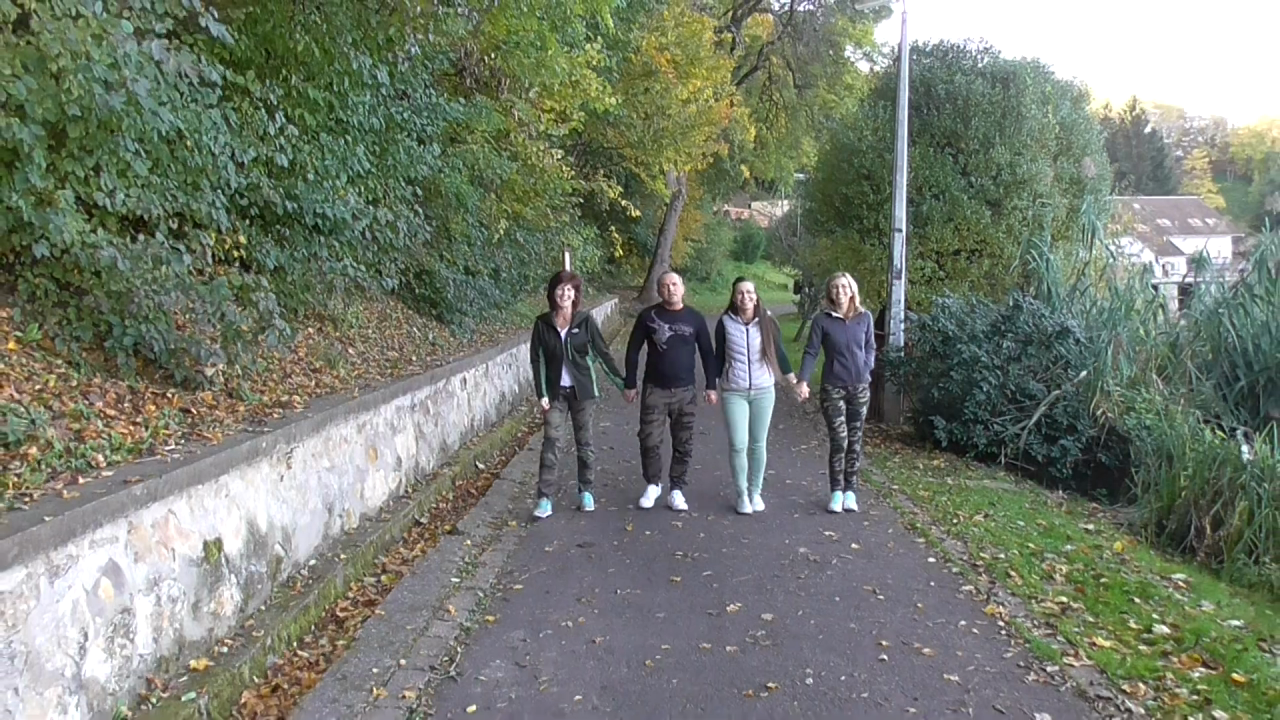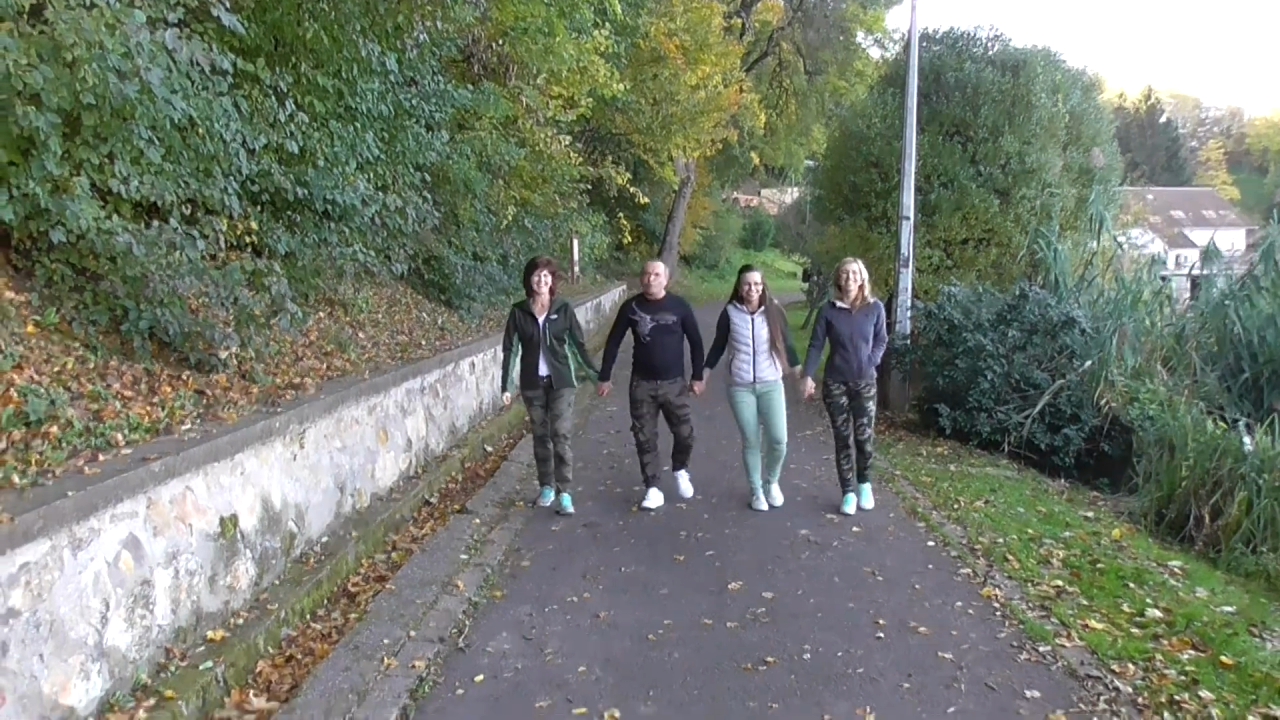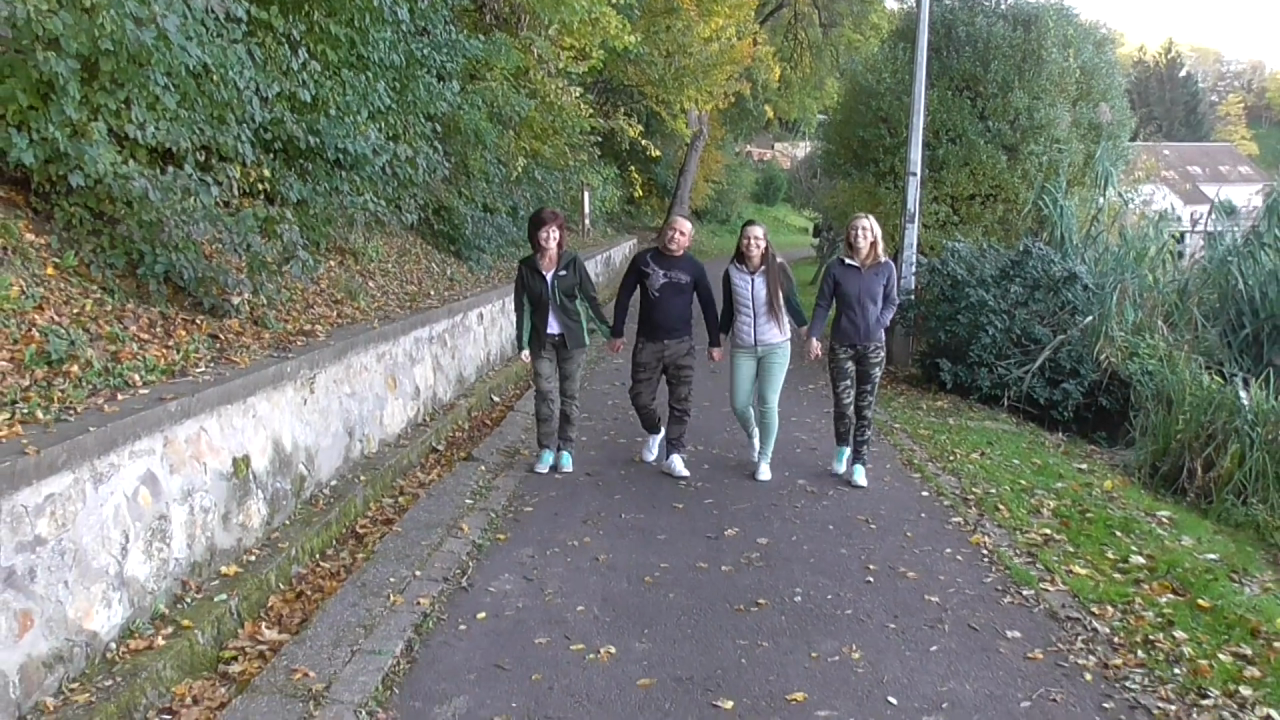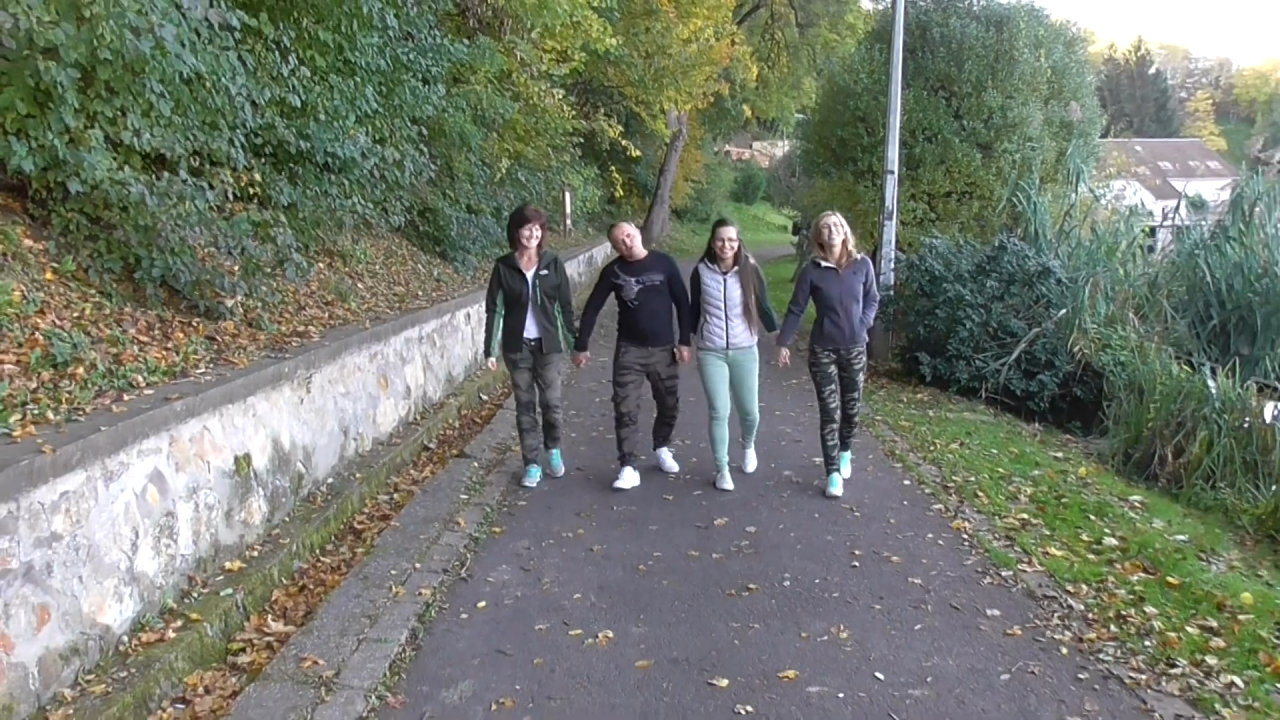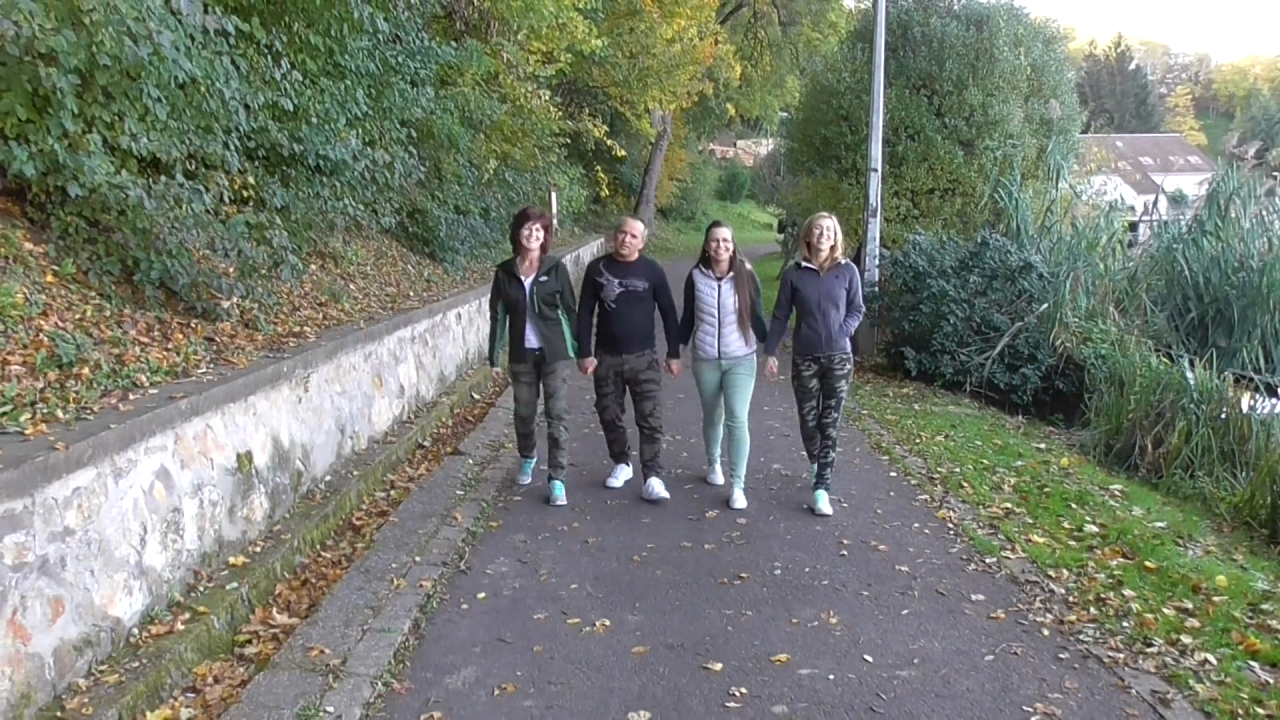
dt=0.7s
person 1, frame 1
left shoulder: (864, 317)
right shoulder: (822, 320)
right elbow: (811, 352)
left wrist: (867, 368)
right wrist: (802, 381)
left hip: (860, 387)
right hip: (832, 387)
left knee: (854, 442)
right knee: (838, 441)
left ankle: (850, 491)
right ankle: (836, 493)
person 1, frame 2
left shoulder: (875, 308)
right shoulder: (828, 310)
left elbow: (881, 340)
right elbow: (816, 345)
left wrist: (872, 362)
right wrist: (807, 376)
left hip: (865, 382)
right hip: (835, 382)
left knee: (864, 437)
right knee: (843, 439)
left ankle: (864, 483)
right ankle: (848, 493)
person 1, frame 3
left shoulder: (885, 267)
right shoulder: (836, 267)
left elbow: (891, 303)
right elbow: (823, 305)
left wrist: (879, 324)
right wrist: (813, 336)
left hip: (873, 346)
right hip: (841, 345)
left knee: (865, 407)
right knee: (843, 405)
left ankle: (858, 463)
right ankle: (842, 448)
person 1, frame 4
left shoulder: (862, 264)
right shoulder: (812, 271)
left elbow: (872, 300)
right elbow: (796, 309)
left wrist: (863, 325)
right wrist: (783, 343)
left hip: (855, 348)
right hip: (822, 349)
left knee: (851, 408)
right knee: (829, 412)
left ankle: (845, 451)
right ankle: (833, 473)
person 1, frame 5
left shoulder: (847, 271)
right shoulder: (793, 273)
left elbow: (857, 310)
right elbow: (780, 316)
left wrist: (841, 332)
right wrist: (770, 353)
left hip: (838, 357)
right hip: (804, 357)
left knee: (829, 424)
right knee: (810, 422)
left ankle: (821, 488)
right ankle: (816, 463)
person 2, frame 1
left shoulder: (585, 321)
right shoulder: (542, 324)
left elbow: (602, 353)
right elbow: (537, 360)
left wrist: (622, 383)
right wrist: (542, 393)
left hip: (582, 390)
right hip: (555, 392)
left knee: (584, 442)
right knee: (551, 442)
left ankle: (585, 491)
right ankle: (545, 500)
person 2, frame 2
left shoulder: (564, 308)
right shoulder: (519, 312)
left elbow: (578, 344)
right elbow: (510, 349)
left wrist: (595, 375)
right wrist: (506, 385)
left hip: (562, 381)
right hip: (532, 383)
left knee: (561, 434)
right knee: (541, 436)
left ankle: (564, 493)
right ankle: (546, 486)
person 2, frame 3
left shoulder: (573, 262)
right shoulder: (526, 267)
left elbow: (590, 298)
right elbow: (522, 308)
left wrist: (610, 332)
right wrist: (522, 344)
left hip: (572, 339)
right hip: (542, 341)
left knee: (569, 395)
right knee: (544, 394)
left ankle: (565, 449)
right ankle: (546, 449)
person 2, frame 4
left shoulder: (553, 264)
right shoulder: (503, 267)
left elbow: (565, 305)
right elbow: (494, 309)
left wrist: (574, 343)
right wrist: (490, 349)
left hip: (548, 345)
right hip: (517, 346)
left knee: (551, 402)
right knee: (525, 405)
left ankle: (553, 448)
right ankle: (532, 464)
person 2, frame 5
left shoulder: (556, 268)
right shoulder: (505, 272)
left elbow: (570, 310)
right elbow: (497, 316)
left wrist: (581, 351)
right wrist: (493, 357)
left hip: (555, 353)
right hip: (522, 355)
left knee: (556, 415)
right knee: (524, 414)
left ankle: (557, 480)
right ankle: (528, 457)
person 3, frame 1
left shoulder: (695, 318)
right shoulder: (648, 316)
left elbow: (707, 353)
right elbow: (633, 350)
left wrist: (711, 386)
right wrist: (630, 384)
left hip: (685, 392)
right hip: (655, 390)
left knee: (683, 445)
right knee: (649, 442)
left ankle: (676, 490)
right ankle: (652, 485)
person 3, frame 2
left shoulder: (679, 306)
right shoulder: (631, 307)
left elbow: (695, 341)
right elbow: (613, 342)
left wrist: (697, 376)
right wrist: (604, 377)
left hip: (674, 383)
right hip: (642, 384)
left knee: (685, 434)
right knee: (645, 438)
left ankle: (680, 470)
right ankle: (653, 489)
person 3, frame 3
left shoulder: (694, 267)
right shoulder: (643, 260)
left elbow: (708, 305)
right elbow: (624, 296)
left wrist: (714, 342)
right wrist: (616, 333)
left hip: (681, 345)
right hip: (647, 343)
left knee: (680, 404)
right knee: (640, 398)
left ankle: (673, 456)
right ankle: (654, 431)
person 3, frame 4
left shoulder: (664, 263)
right shoulder: (612, 271)
left elbow: (682, 303)
right elbow: (592, 308)
left wrist: (684, 341)
right wrist: (581, 346)
left hip: (664, 349)
right hip: (629, 350)
left knee: (669, 407)
right knee: (625, 409)
left ankle: (662, 448)
right ankle: (629, 468)
person 3, frame 5
left shoulder: (652, 271)
right shoulder: (597, 269)
left elbow: (668, 313)
right elbow: (585, 312)
left wrist: (673, 354)
right wrist: (585, 353)
left hip: (644, 357)
right hip: (607, 356)
left knee: (649, 419)
right knee: (609, 416)
left ankle: (652, 479)
right ankle: (622, 464)
person 4, frame 1
left shoulder: (767, 321)
right shoulder: (725, 322)
left elbow: (779, 353)
right elbow: (719, 356)
left wrist: (795, 382)
left hip: (763, 392)
right hip: (733, 392)
left knee: (758, 444)
right knee: (738, 444)
left ankle: (756, 492)
right ankle: (742, 495)
person 4, frame 2
left shoulder: (774, 311)
right shoulder: (729, 313)
left elbow: (787, 344)
right elbow: (718, 346)
left wrist: (800, 375)
right wrist: (703, 376)
left hip: (771, 385)
right hip: (740, 387)
left knee: (779, 438)
right knee: (751, 441)
left ankle: (772, 481)
right ankle: (757, 492)
person 4, frame 3
left shoulder: (778, 269)
right shoulder: (732, 272)
left elbow: (792, 303)
right elbow: (727, 310)
left hip: (776, 348)
right hip: (742, 349)
left knee: (768, 405)
right knee: (739, 404)
left ankle: (764, 461)
right ankle: (753, 434)
person 4, frame 4
left shoulder: (750, 270)
right shoulder: (701, 272)
left elbow: (763, 306)
right elbow: (694, 309)
left hip: (745, 351)
right hip: (710, 352)
left knee: (749, 410)
right knee: (719, 412)
left ankle: (748, 447)
right ankle: (722, 470)
person 4, frame 5
left shoulder: (746, 276)
right shoulder: (695, 277)
left elbow: (757, 316)
right elbow: (688, 317)
left hip: (741, 360)
right hip: (705, 360)
left knee: (737, 421)
right knee: (712, 418)
left ankle: (737, 486)
right ankle: (713, 463)
